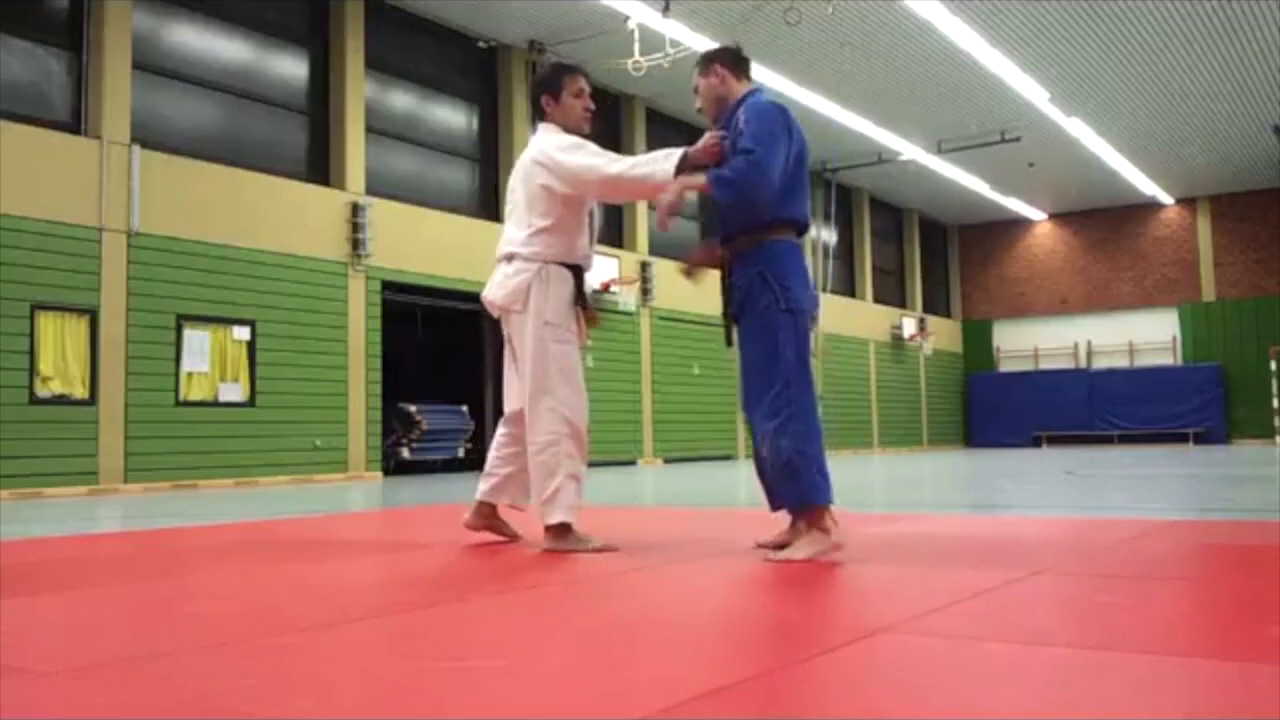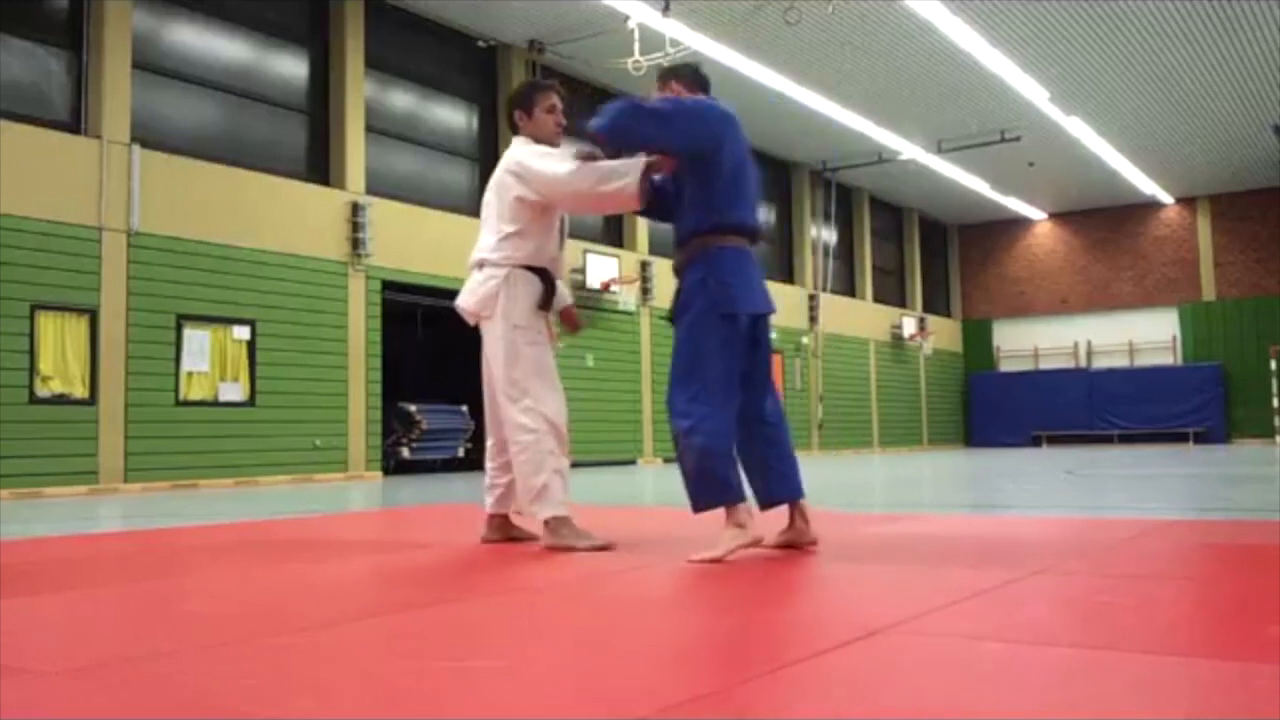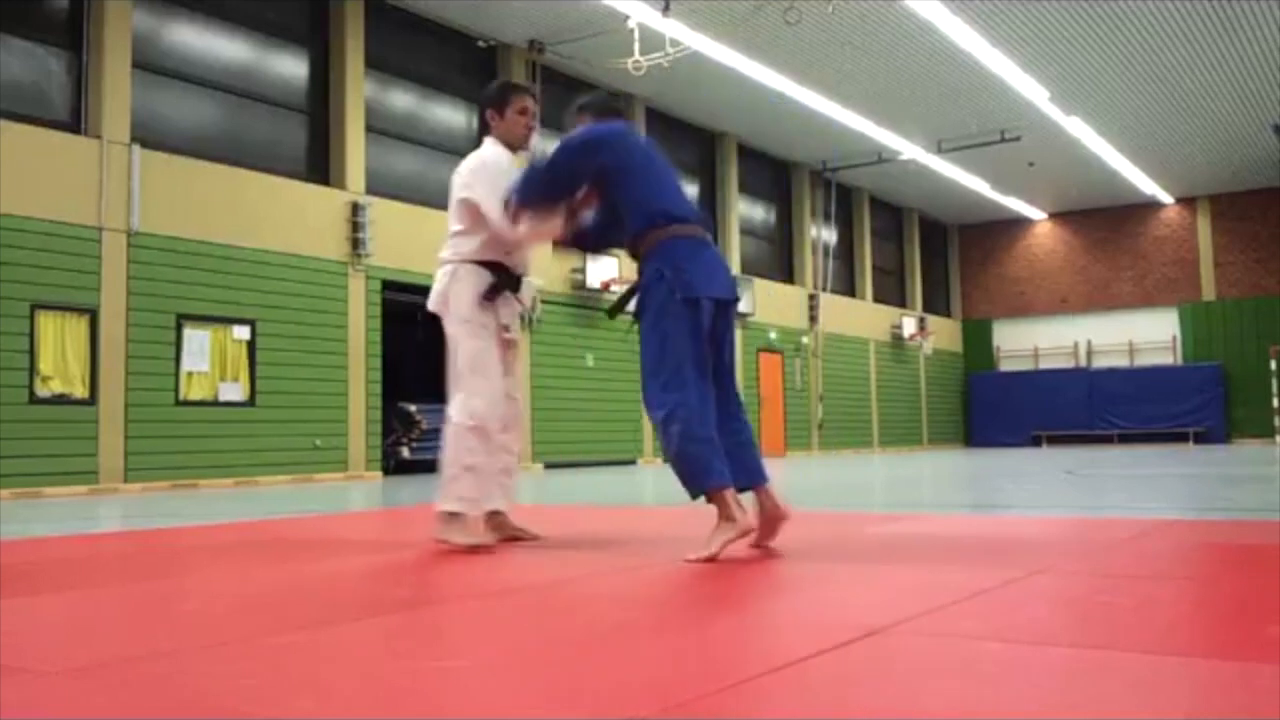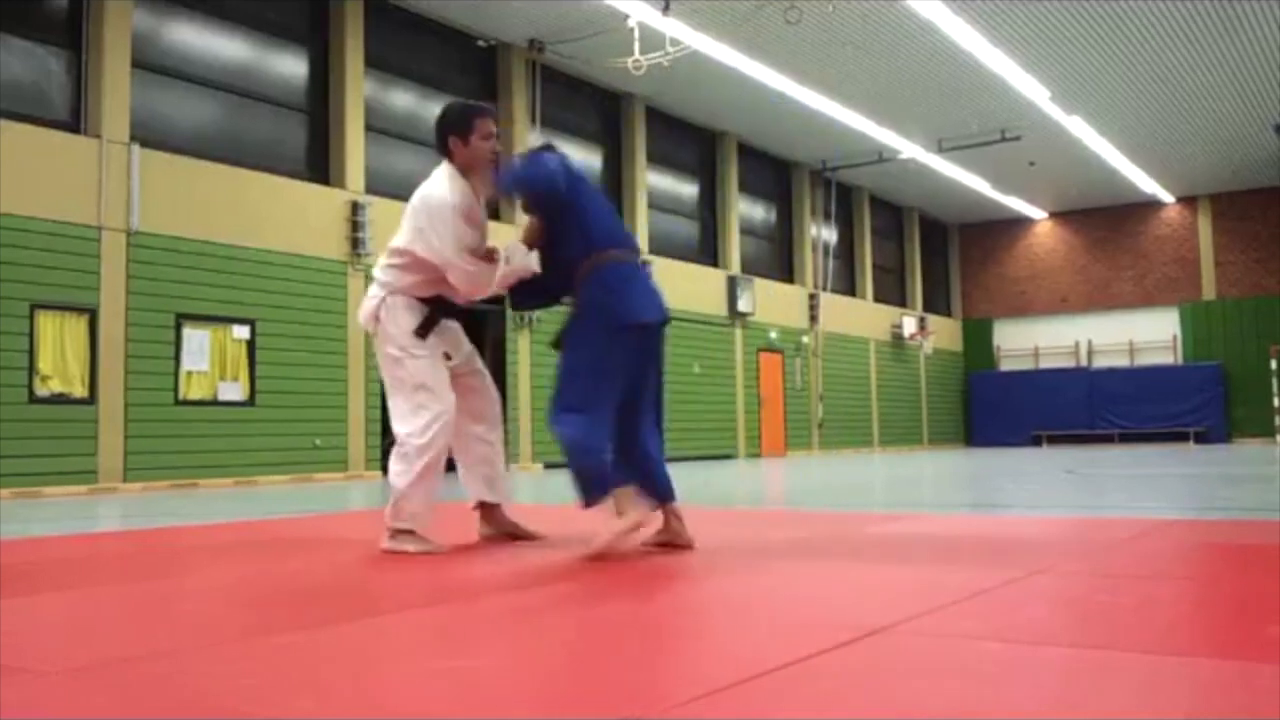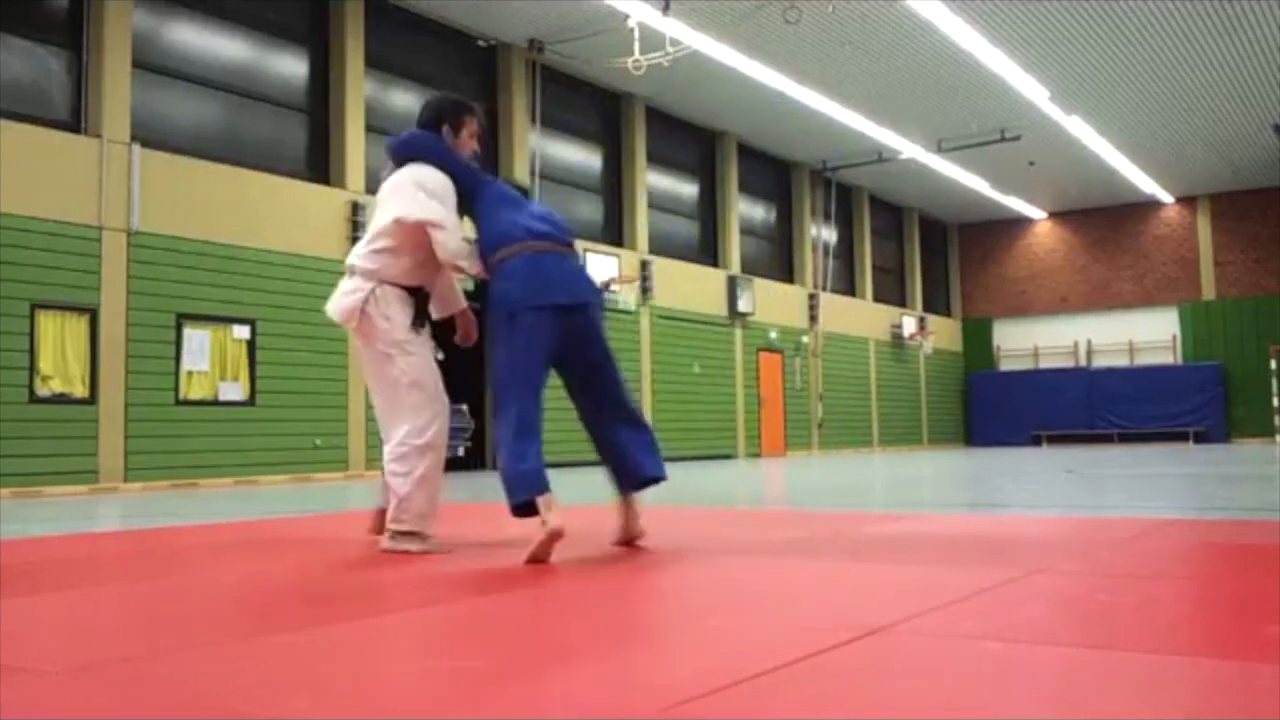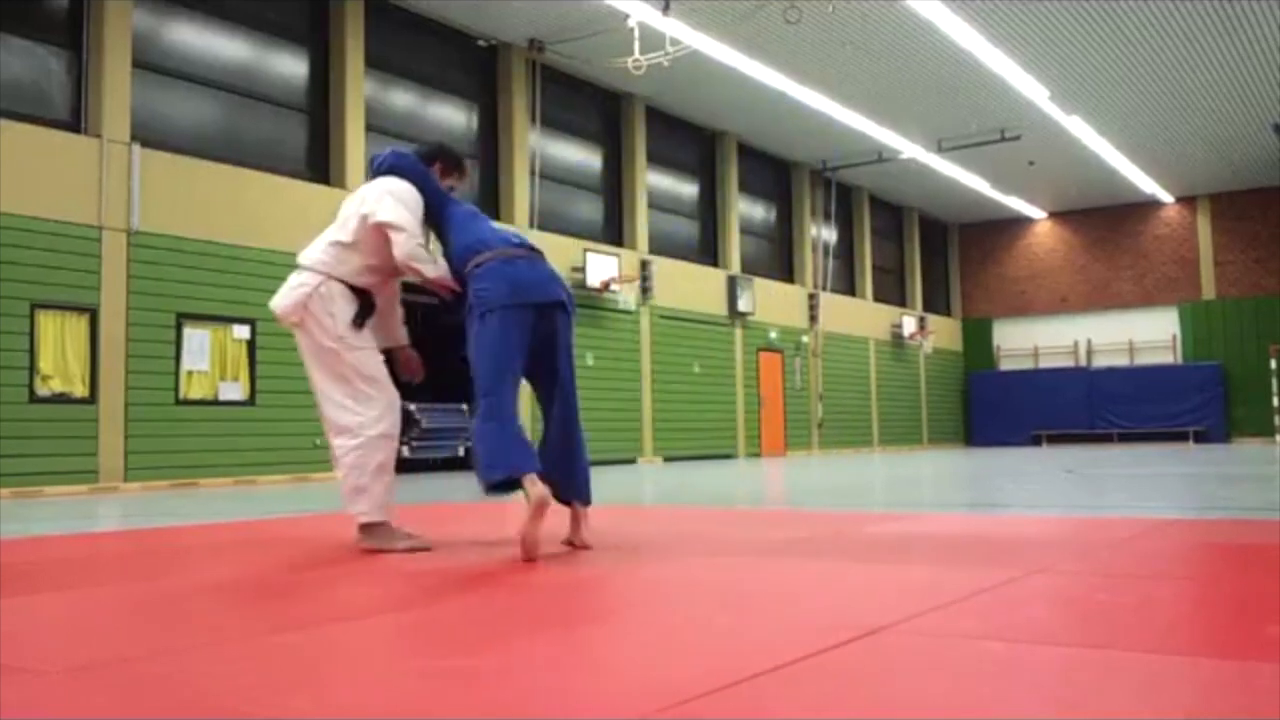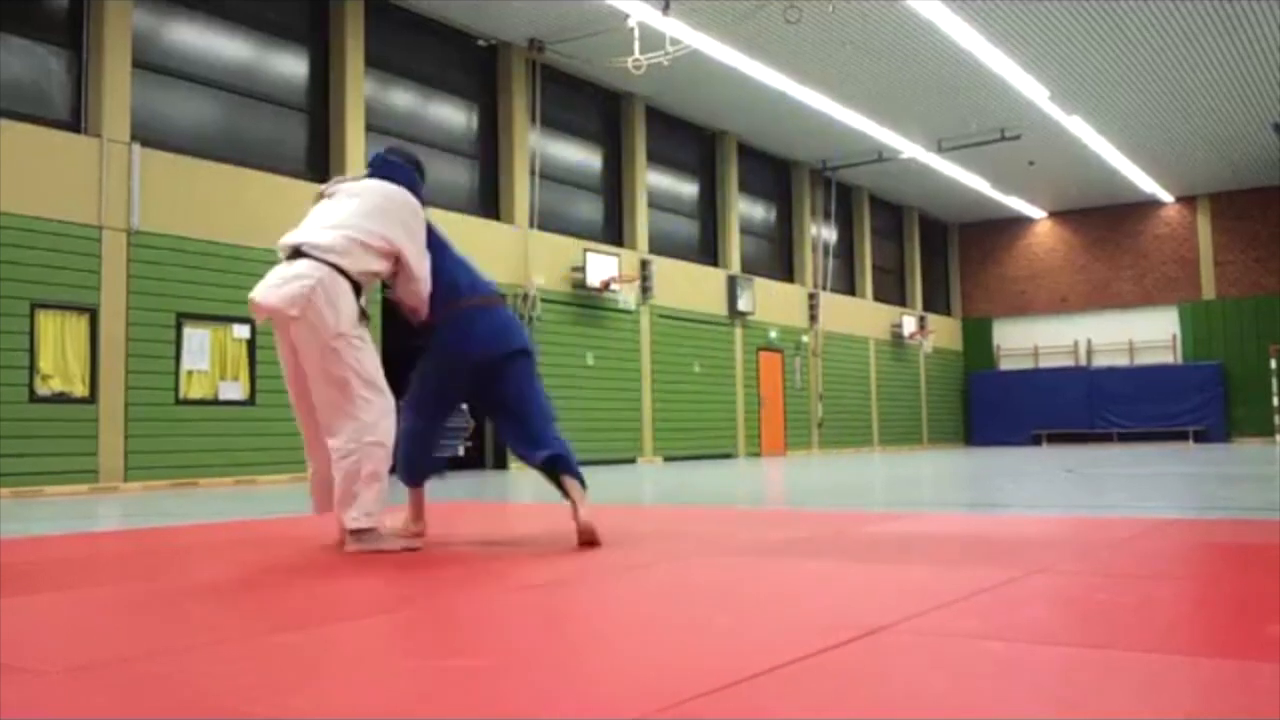
dt=0.3s
person 1, frame 1
left shoulder: (545, 155)
right shoulder: (555, 150)
right elbow: (616, 176)
right wrist: (687, 158)
left hip: (532, 287)
right hip: (539, 288)
left knee: (528, 407)
right knee: (557, 407)
left ankle: (487, 505)
right ankle: (560, 525)
person 1, frame 2
left shoulder: (528, 170)
right shoulder: (526, 161)
right elbow: (583, 184)
left wrist: (561, 301)
right wrist: (650, 167)
left hip: (513, 294)
right hip: (511, 295)
left knee: (510, 411)
right knee: (537, 406)
left ankle: (498, 516)
right ankle: (556, 520)
person 1, frame 3
left shoulder: (508, 167)
right shoulder: (484, 167)
right elbow: (513, 227)
left wrist: (519, 296)
left hip: (497, 296)
right hip: (471, 291)
left knee: (504, 405)
right knee: (479, 400)
left ankle: (494, 513)
right ankle: (454, 512)
person 1, frame 4
left shoulder: (467, 188)
right shoulder: (440, 200)
right elbow: (472, 279)
right wrist: (526, 256)
left hip: (434, 315)
right hip: (402, 314)
left knee: (478, 405)
right knee: (430, 415)
left ankle: (491, 514)
right ankle: (401, 527)
person 1, frame 5
left shoulder: (420, 179)
right shoulder: (427, 179)
left elbow: (433, 259)
right elbow: (452, 249)
left wrist: (457, 307)
left hip: (385, 301)
right hip: (381, 303)
left knee: (407, 412)
right knee: (419, 416)
left ankle: (392, 513)
right ankle: (402, 526)
person 1, frame 6
left shoulder: (389, 198)
right shoulder: (400, 191)
left elbow: (384, 281)
right elbow: (409, 254)
left wrist: (399, 346)
right wrist: (448, 279)
left hip: (326, 301)
right hip: (324, 299)
left knee: (352, 415)
right knee: (371, 409)
left ankle: (367, 517)
right ankle: (372, 522)
person 1, frame 7
left shoulder: (333, 198)
right shoulder: (404, 202)
right elbow: (416, 289)
right wrist: (419, 311)
left hip: (288, 285)
right hip: (321, 289)
left knee: (319, 417)
right knee: (366, 410)
left ankle: (340, 517)
right ankle: (362, 527)
person 2, frame 1
left shoulder: (760, 110)
right shoulder: (757, 119)
left elbow: (753, 182)
left wrist: (689, 184)
right wrist: (716, 249)
left hip: (766, 274)
right hip: (774, 273)
left knee: (777, 403)
right knee: (784, 401)
left ankle: (817, 525)
right ankle: (806, 522)
person 2, frame 2
left shoulder: (705, 118)
right shoulder: (708, 134)
left elbow: (631, 118)
right elbow: (669, 201)
left wrist: (605, 133)
left hip: (714, 277)
right hip: (738, 277)
left knee: (695, 402)
right knee: (755, 404)
left ankle: (738, 519)
right ankle: (798, 520)
person 2, frame 3
left shoulder: (592, 140)
right shoulder: (638, 153)
left elbow: (540, 185)
right elbow: (603, 231)
left wrist: (519, 205)
left hip: (675, 273)
right hip: (705, 271)
left knee: (676, 398)
right knee: (716, 393)
left ankle: (729, 513)
right ankle: (765, 502)
person 2, frame 4
left shoulder: (548, 166)
right shoulder: (563, 221)
left elbow: (538, 178)
right elbow: (549, 285)
left wrist: (495, 180)
left hip: (607, 298)
right hip: (638, 300)
left knee: (573, 413)
right knee: (634, 419)
left ankle: (626, 506)
right ankle: (672, 523)
person 2, frame 5
left shoulder: (484, 190)
right shoulder: (541, 214)
left elbow: (411, 145)
left hip: (522, 288)
right hip: (575, 285)
left knee: (514, 416)
right knee: (605, 402)
left ankle: (549, 515)
right ankle: (629, 512)
person 2, frame 6
left shoulder: (447, 208)
right shoulder: (489, 228)
left elbow: (393, 162)
left hip: (498, 288)
right hip: (549, 285)
left knee: (495, 405)
right knee: (561, 407)
left ankle: (533, 490)
right ankle: (578, 519)
person 2, frame 7
left shoulder: (420, 235)
right shoulder: (430, 240)
left hip: (460, 334)
right hip: (504, 331)
left knee: (418, 421)
right knee: (534, 430)
left ankle: (416, 515)
right ankle: (580, 505)
